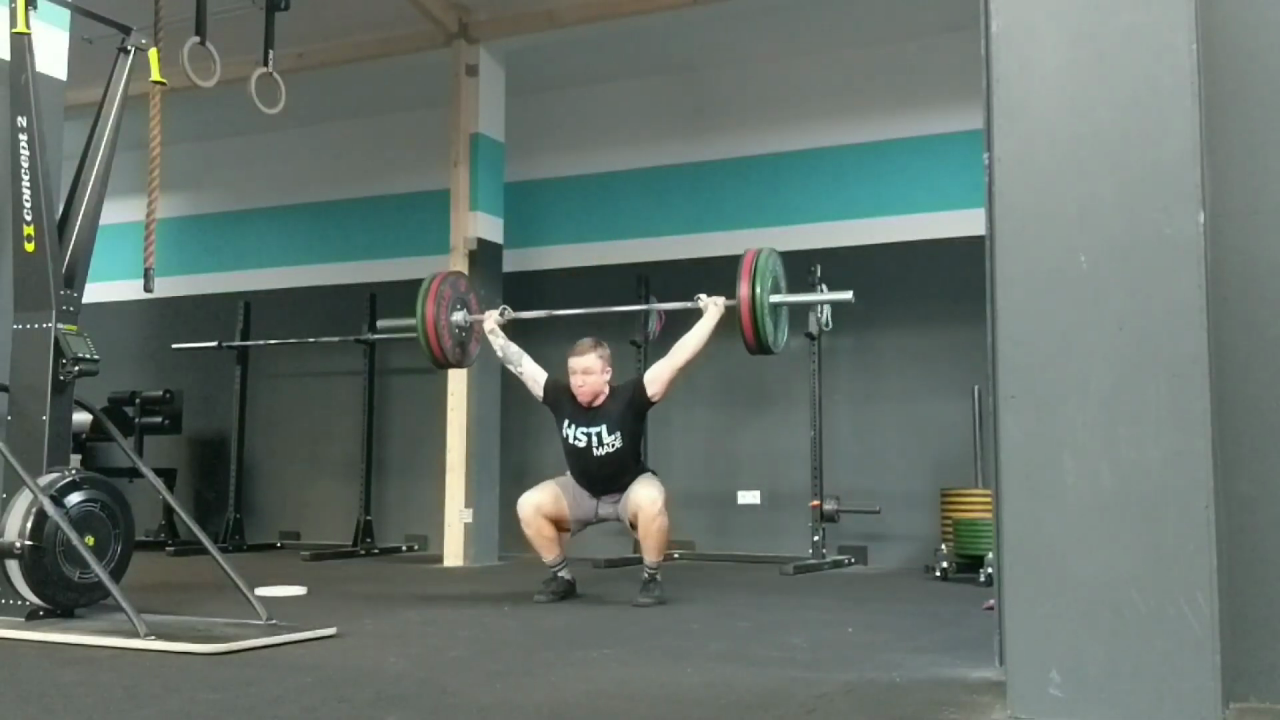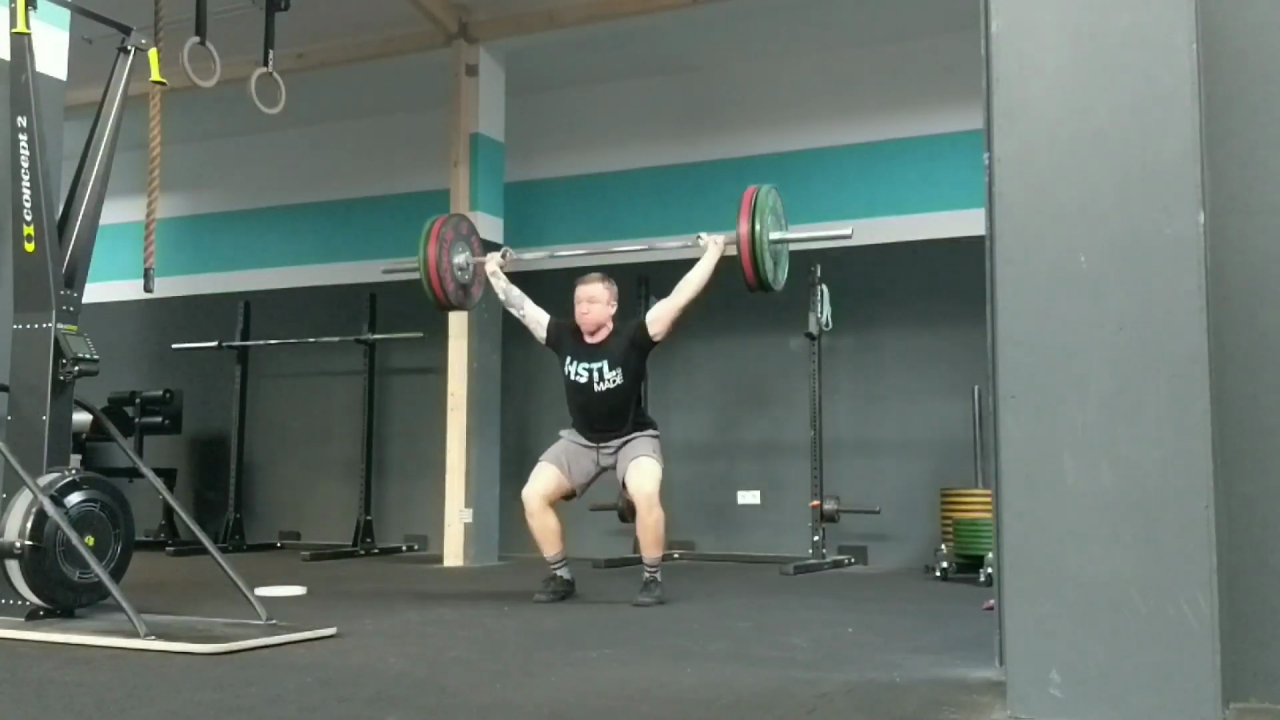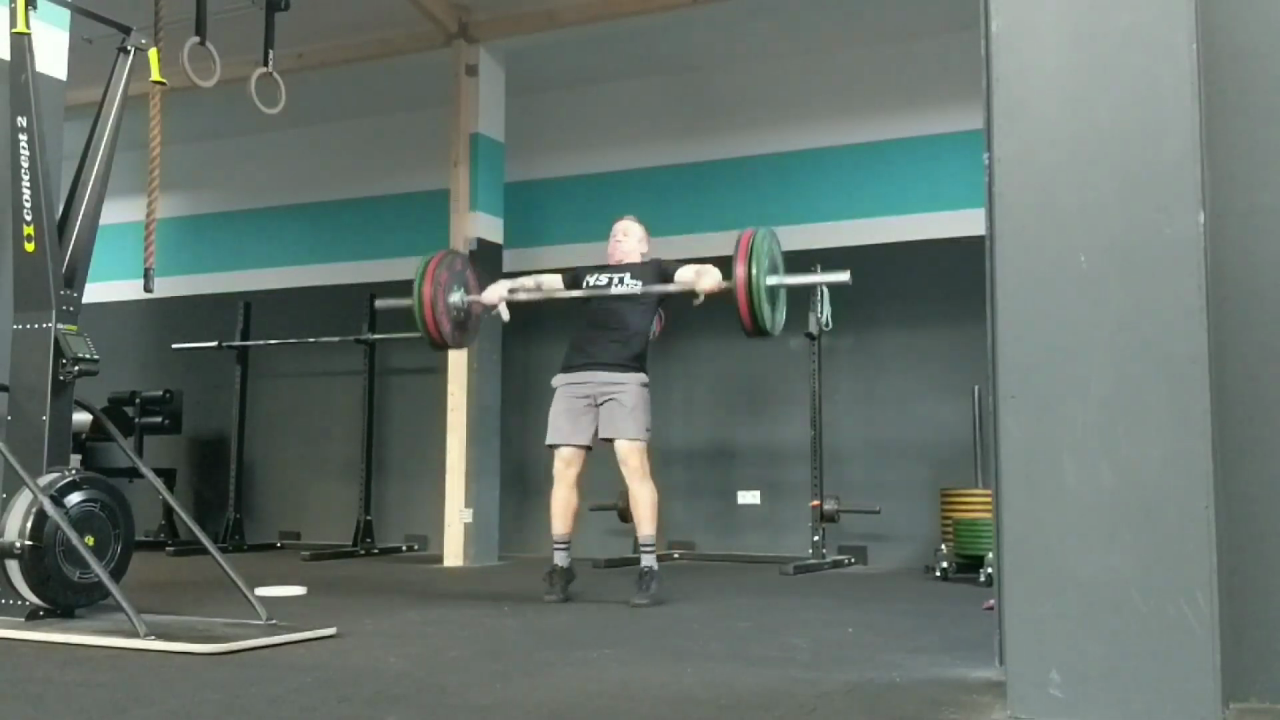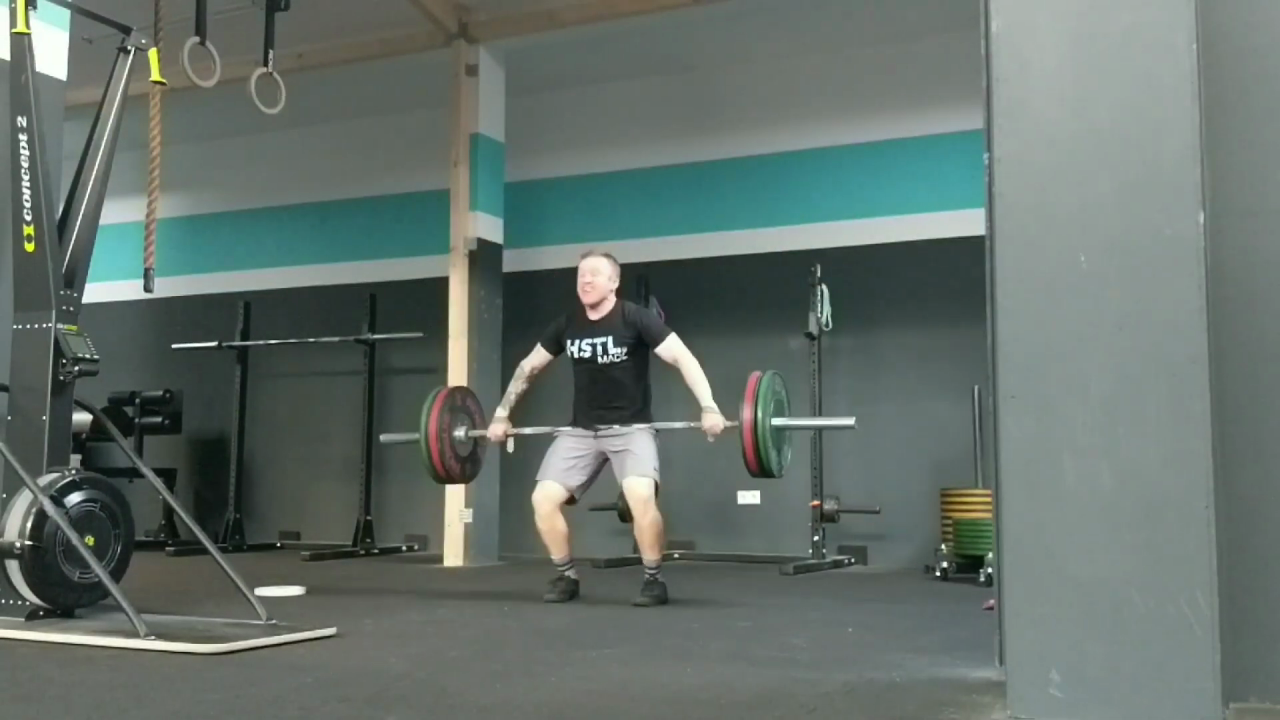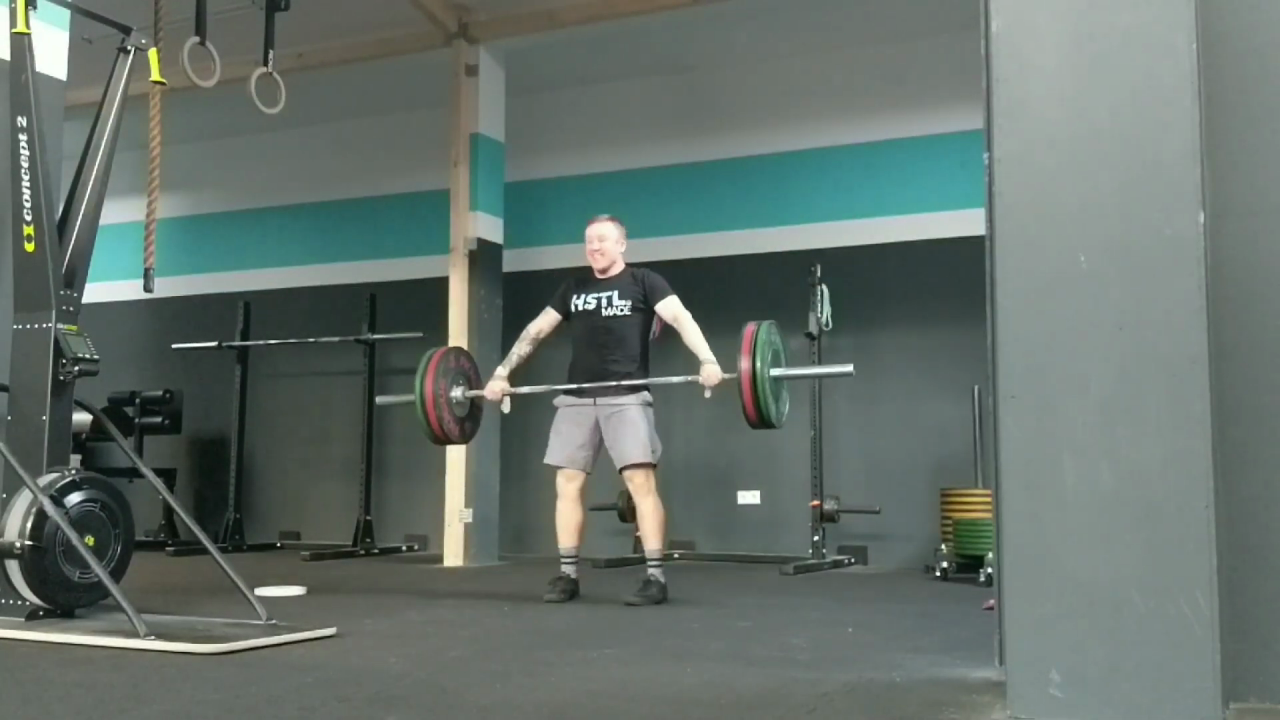
dt=0.4s
person 1, frame 1
left shoulder: (629, 400)
right shoulder: (560, 398)
left elbow: (676, 359)
right elbow: (520, 364)
left wrist: (711, 314)
right wrist: (492, 329)
left hip: (627, 492)
right hip: (582, 492)
left knee: (649, 501)
right knee: (529, 505)
left ankle: (651, 580)
right ankle: (561, 577)
person 1, frame 2
left shoulder: (632, 338)
right shoulder: (563, 337)
left elbow: (679, 298)
right elbow: (521, 307)
left wrist: (712, 252)
right wrist: (494, 271)
left hip: (632, 437)
right hip: (581, 440)
left knee: (645, 494)
right knee: (533, 495)
left ankle: (652, 579)
right ankle: (561, 576)
person 1, frame 3
left shoulder: (655, 271)
right shoulder: (588, 274)
left elbow: (697, 274)
right elbow: (541, 282)
left wrist: (709, 277)
right wrist: (503, 287)
left hip: (624, 379)
right hip: (574, 379)
left knee: (634, 466)
right knee: (565, 470)
left ankle: (648, 569)
right ankle: (560, 565)
person 1, frame 4
left shoulder: (636, 318)
right shoulder: (566, 324)
left elbow: (683, 358)
right elbow: (528, 367)
left wrist: (708, 407)
right wrist: (502, 413)
left hip: (630, 429)
right hip: (581, 431)
left knee: (641, 497)
right knee: (543, 500)
left ankle: (654, 580)
right ankle: (566, 576)
person 1, frame 5
left shoulder: (644, 281)
right shoulder: (574, 287)
left elbow: (680, 317)
right elbow: (536, 330)
left wrist: (707, 360)
right wrist: (502, 372)
left hip: (626, 398)
right hip: (576, 399)
left knee: (641, 484)
right knee: (568, 484)
left ankle: (655, 578)
right ankle: (568, 574)
